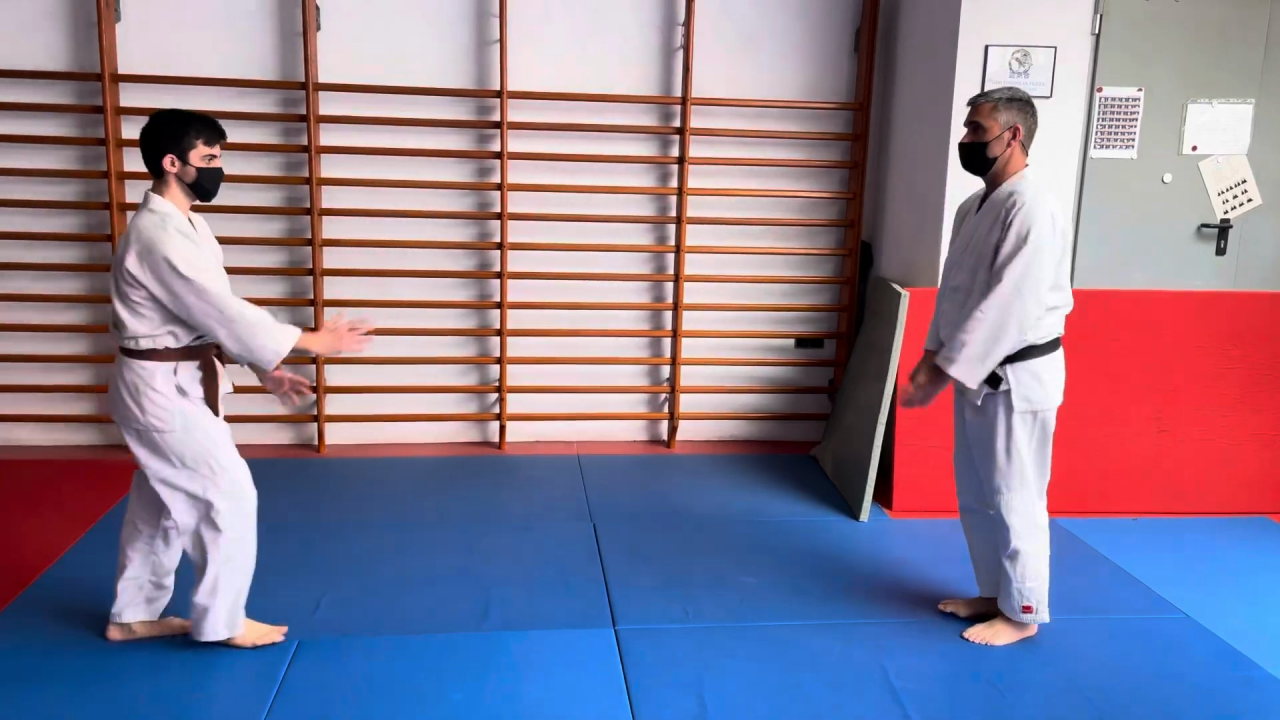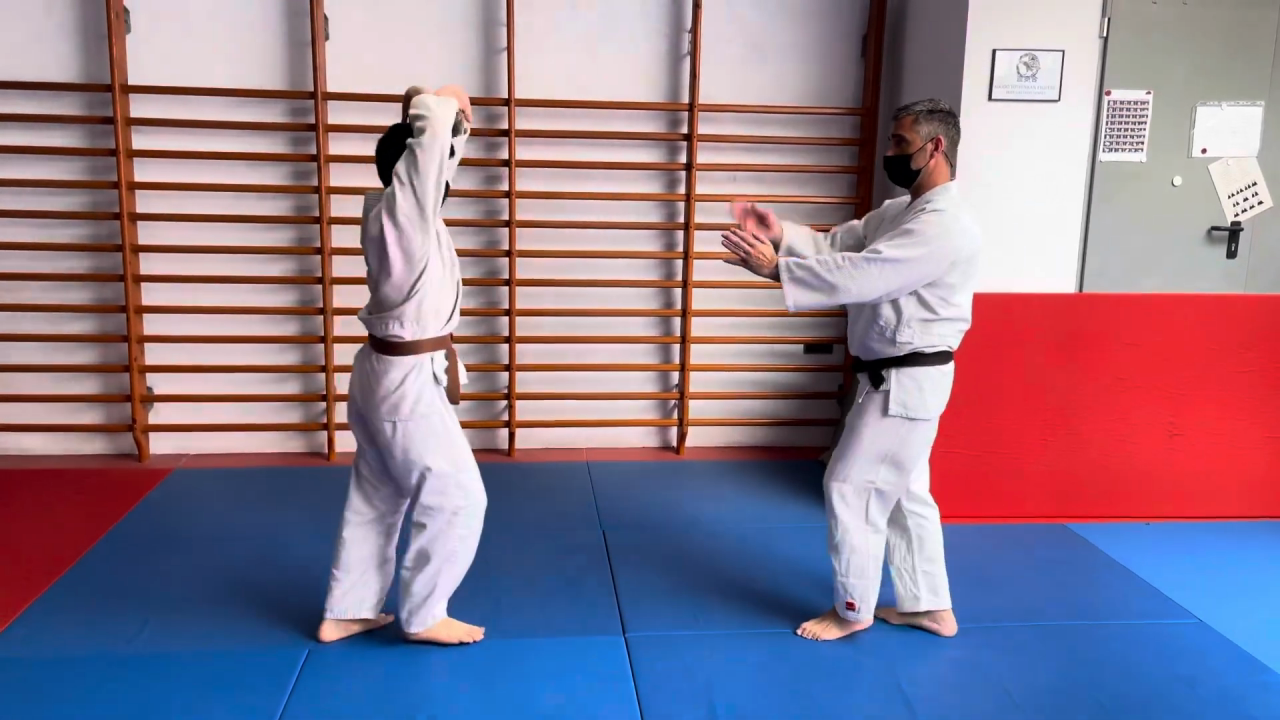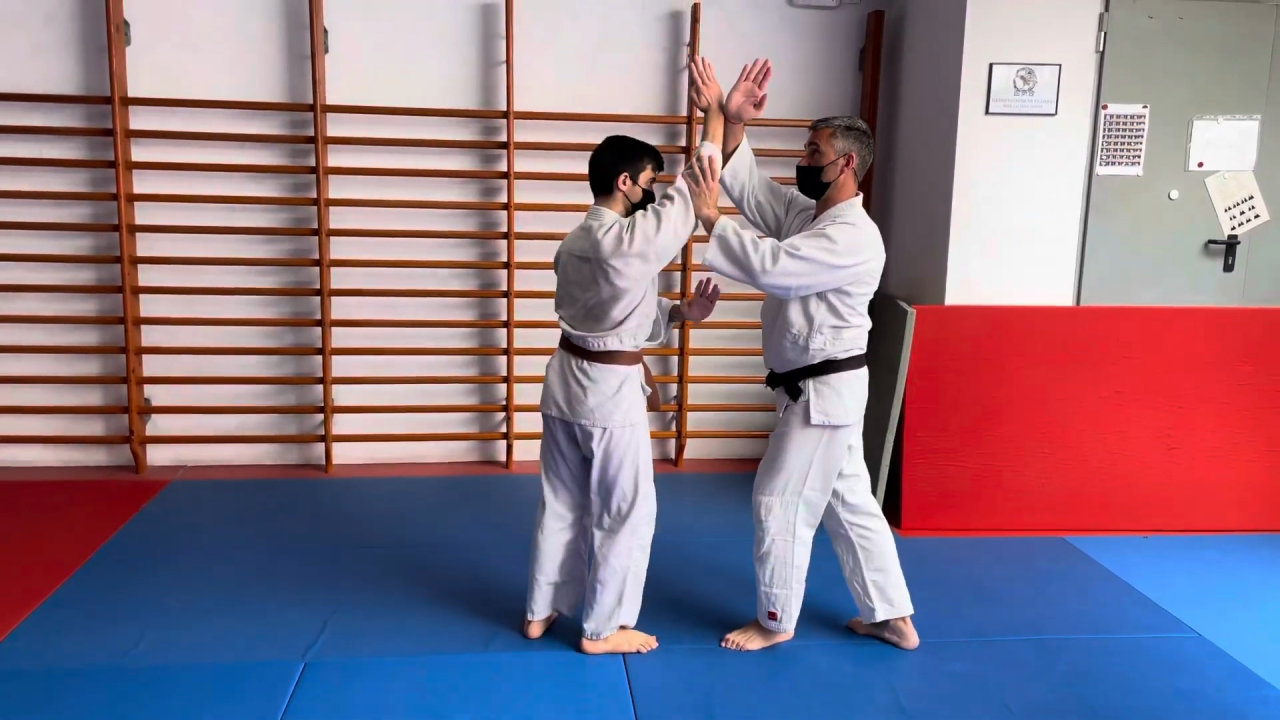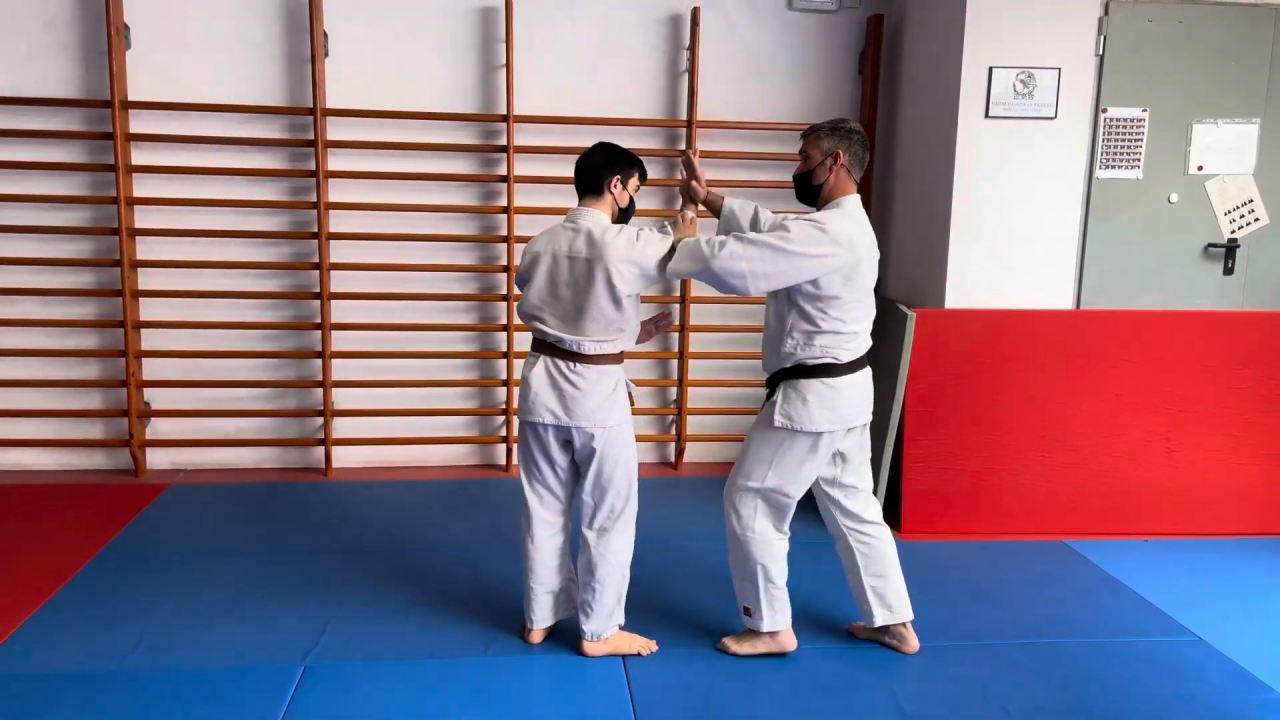
dt=1s
person 1, frame 1
left shoulder: (1033, 210)
right shoulder: (974, 209)
left elbow: (1010, 302)
left wrist: (947, 367)
right wrist: (937, 353)
left hip: (1018, 379)
right hip: (979, 377)
left knee: (1012, 498)
right knee: (976, 493)
left ankle: (1023, 611)
right ankle: (996, 595)
person 1, frame 2
left shoulder: (946, 226)
right shoulder: (895, 212)
left elbow: (860, 274)
right elbow: (838, 246)
left wrist: (776, 268)
right wrist: (781, 234)
left hip: (907, 381)
right hip: (892, 377)
left knee: (849, 485)
right knee: (905, 493)
left ankle: (854, 607)
right ankle: (931, 605)
person 1, frame 3
left shoulder: (854, 236)
right shoulder: (803, 212)
left elbow: (772, 267)
right elbow: (746, 183)
left wrist: (712, 221)
right wrist: (732, 123)
left hip: (824, 392)
right hip: (821, 388)
left knee: (780, 503)
right knee: (849, 503)
left ankle: (775, 620)
right ankle: (892, 617)
person 1, frame 4
left shoulder: (826, 235)
right shoulder: (848, 226)
left elbow: (735, 263)
right elbow: (769, 231)
left wrist: (690, 244)
right wrist: (711, 200)
left hip: (811, 397)
right hip: (849, 391)
left knee: (751, 504)
right knee: (854, 506)
left ankle: (771, 626)
right ankle: (893, 620)
person 2, frame 1
left shoulder: (181, 223)
right shoulder: (156, 233)
left elbow: (214, 306)
right elbow: (218, 309)
left wrist: (264, 366)
right wrist: (307, 343)
left hip: (173, 382)
right hip: (161, 388)
left knee: (161, 506)
right knee: (226, 495)
left ankle: (131, 616)
right ankle: (220, 620)
person 2, frame 2
left shoulder: (392, 214)
right shoulder: (400, 210)
left elbow: (441, 140)
right elbow: (427, 144)
left wrist: (452, 109)
right wrist: (432, 104)
left hip: (385, 375)
right hip: (409, 383)
left knee: (376, 501)
right knee: (458, 497)
left ankle: (345, 612)
right ankle: (423, 613)
person 2, frame 3
left shoulder: (574, 242)
right shoulder: (633, 240)
right elbow: (693, 192)
left wrist: (678, 313)
right wrist: (716, 118)
left hip: (566, 382)
right hip: (611, 393)
left knee: (561, 505)
right knee: (626, 513)
left ankle: (540, 611)
right ankle: (603, 628)
person 2, frame 4
left shoulder: (539, 244)
right shoulder: (629, 243)
right elbow: (677, 243)
left hip: (542, 382)
right hip: (597, 392)
left knee: (545, 507)
right knee: (608, 515)
left ankle: (540, 617)
right ankle: (600, 630)
